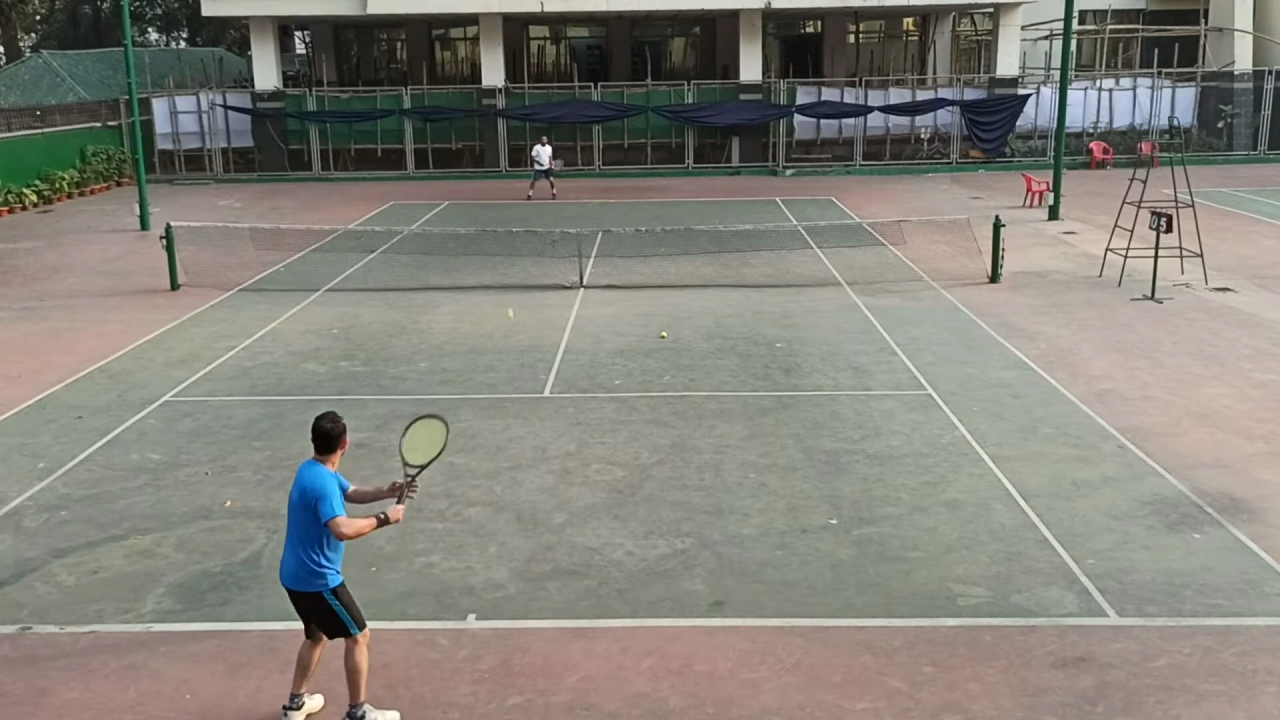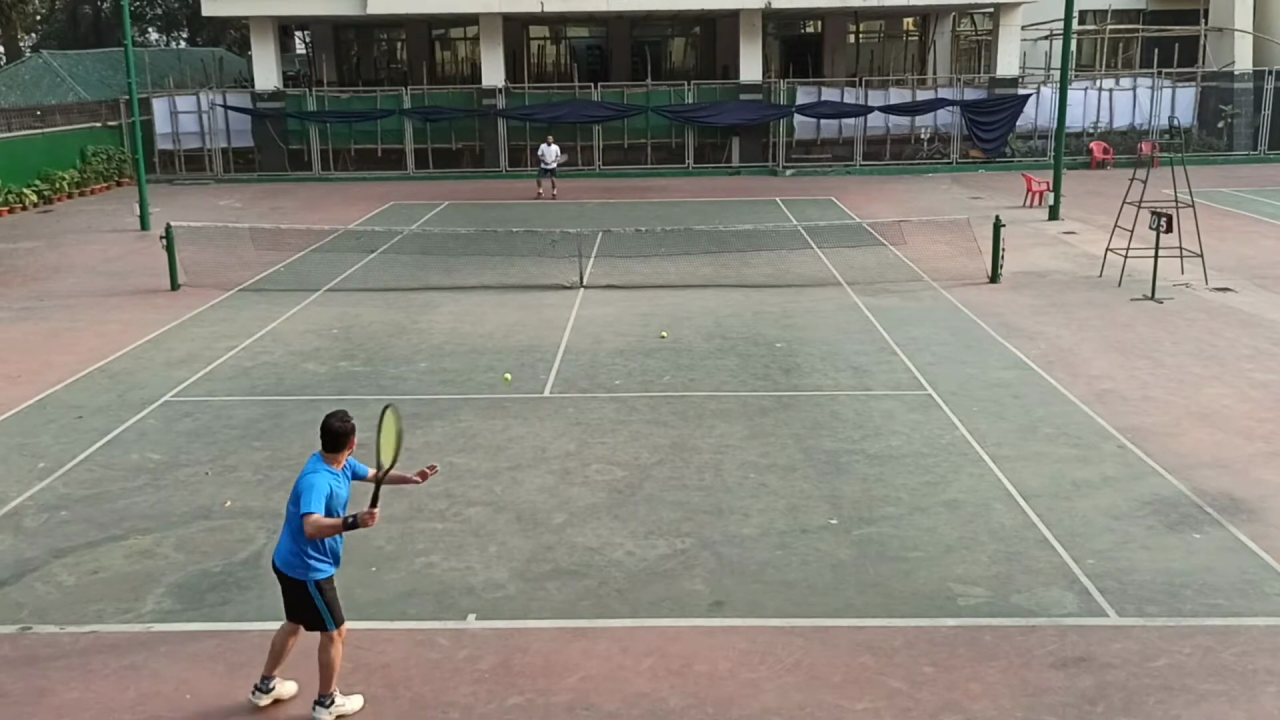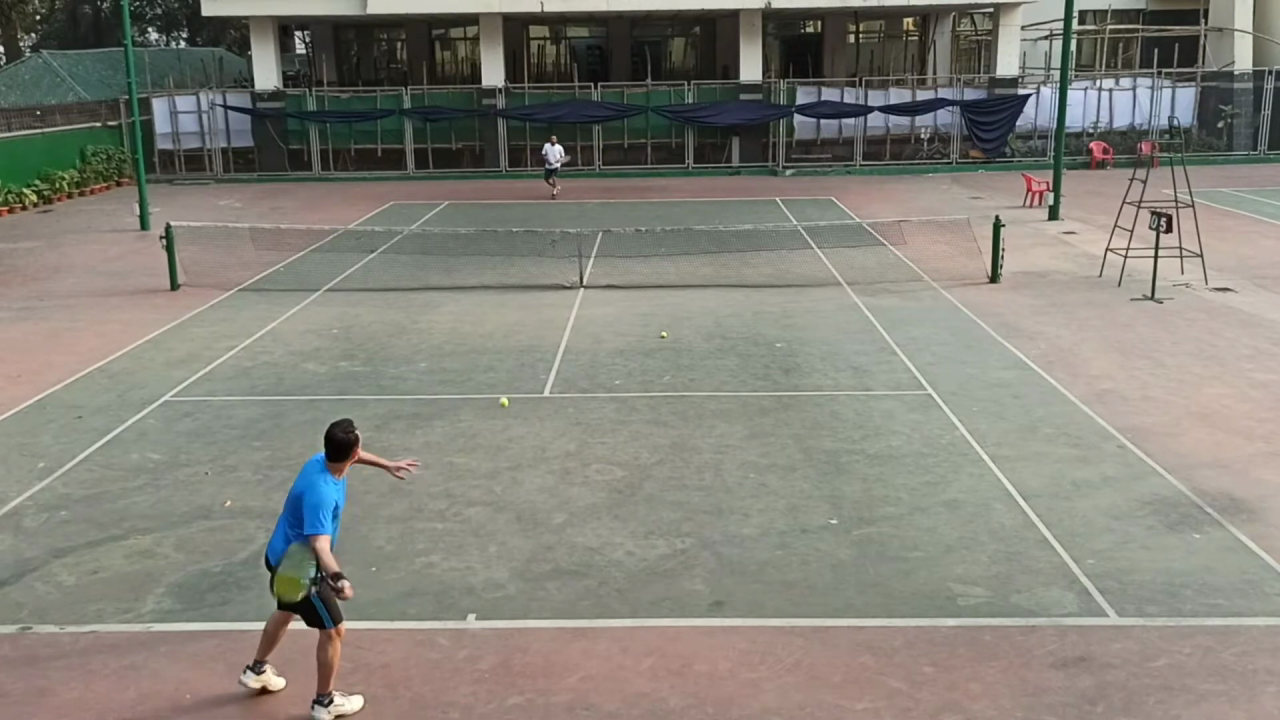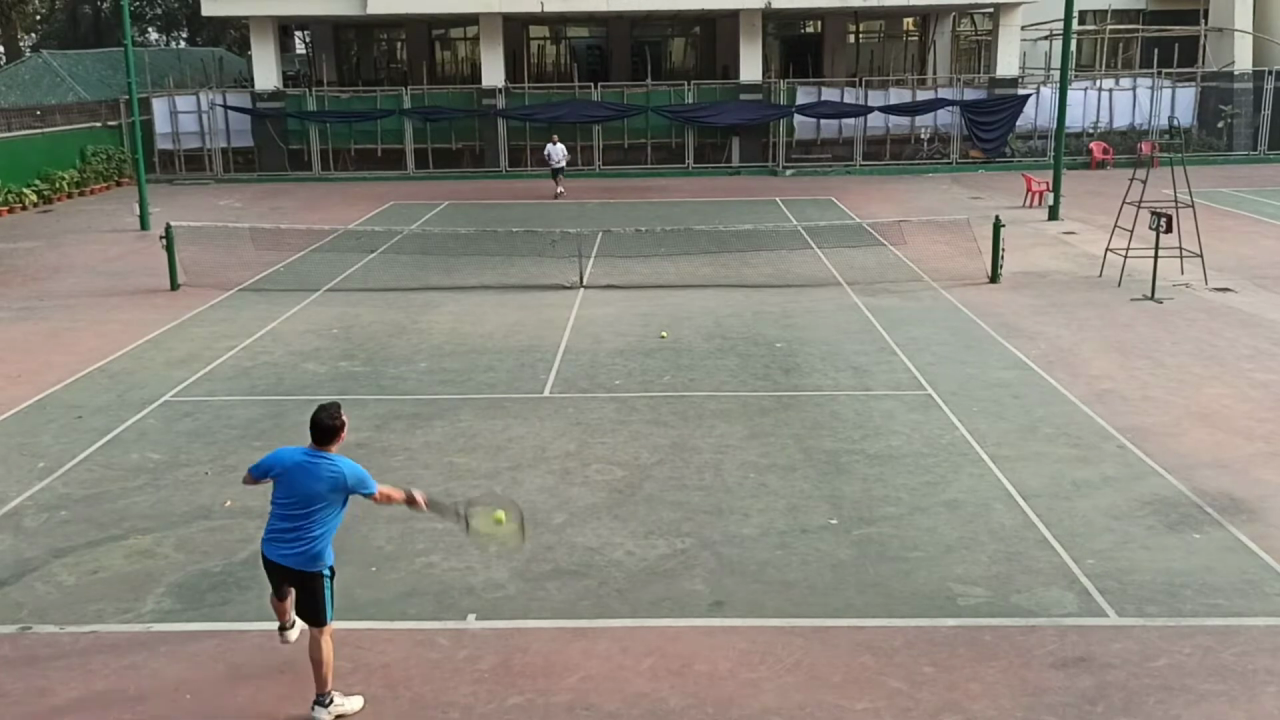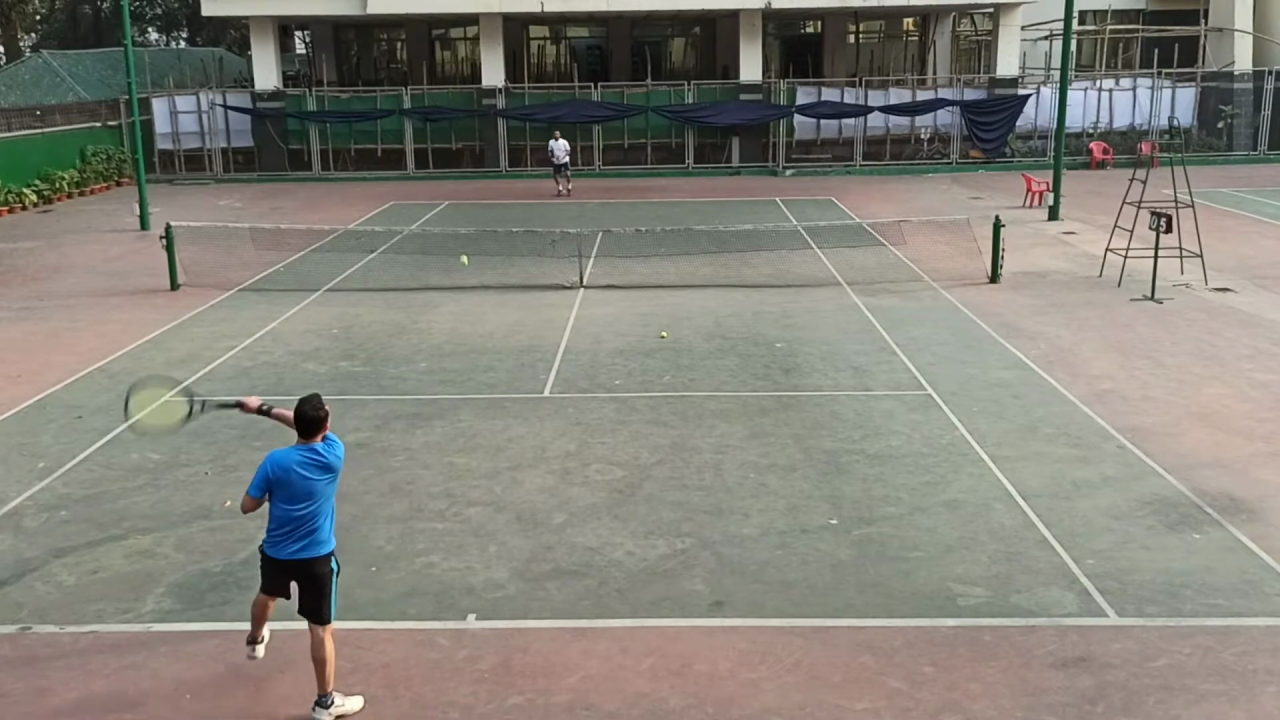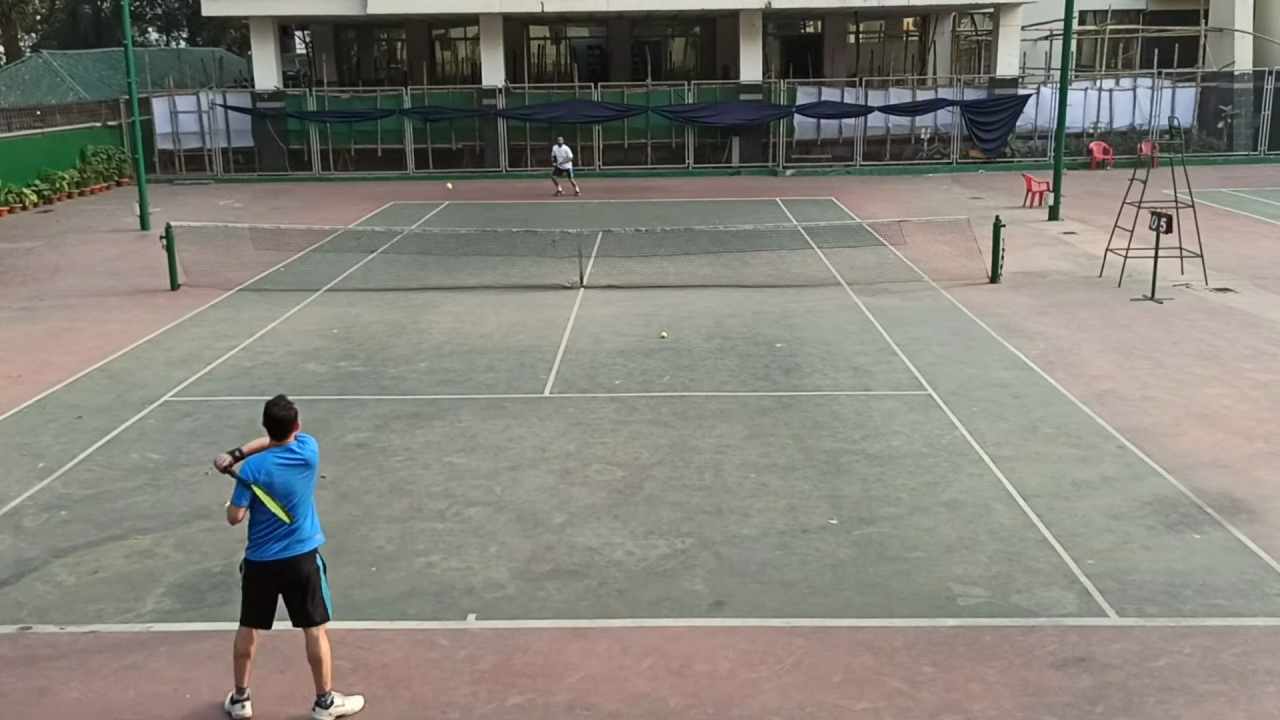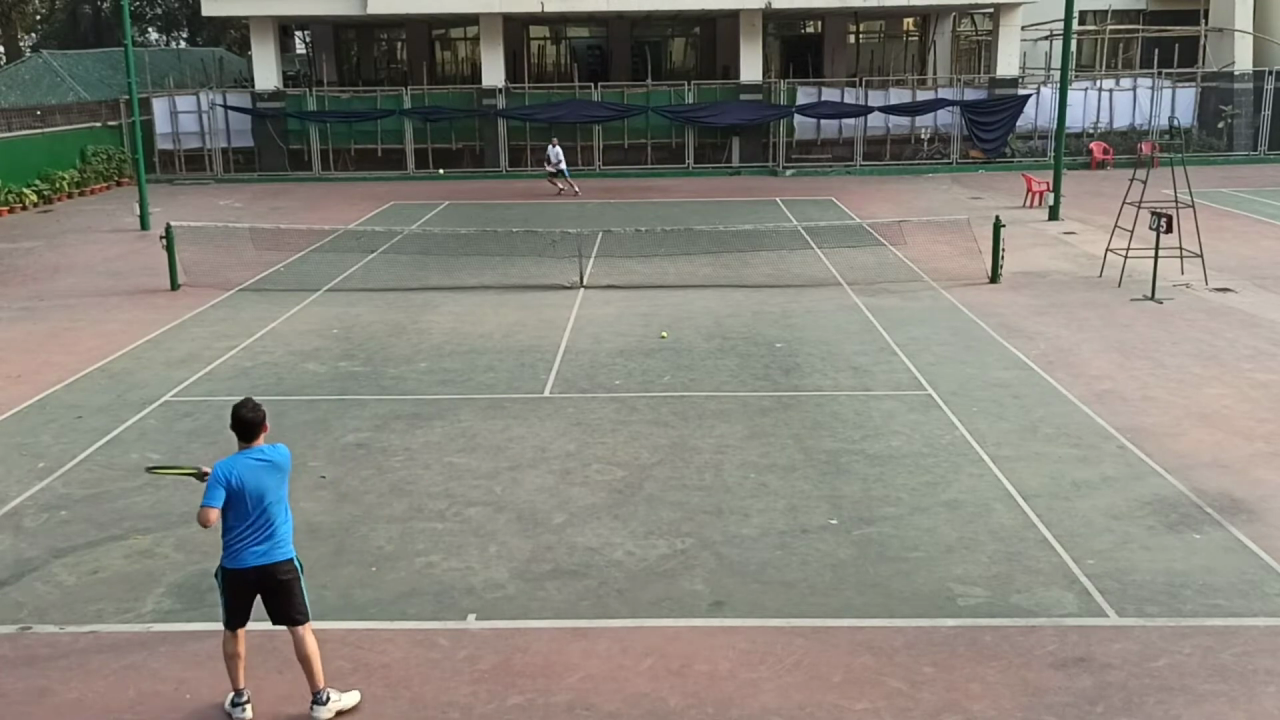
dt=0.2s
person 1, frame 1
left shoulder: (315, 469)
right shoulder: (321, 482)
left elbow: (351, 493)
right elbow: (343, 529)
left wrist: (389, 490)
right wrist: (385, 518)
left hip: (297, 575)
right hip: (317, 579)
left knee: (316, 635)
right knee: (358, 637)
person 1, frame 2
left shoulder: (343, 465)
right shoulder: (316, 480)
left elbow: (374, 475)
right elbow: (312, 527)
left wrist: (412, 477)
right wrist: (353, 522)
left hip: (290, 563)
right hip: (307, 569)
left knee: (294, 625)
right knee: (334, 632)
left ankle: (265, 687)
person 1, frame 3
left shoulder: (320, 461)
right shoulder: (322, 494)
left elbow: (353, 457)
right elbow: (320, 547)
left wrist: (388, 465)
right wrist: (338, 579)
left hip: (277, 558)
left knee: (285, 612)
right knee: (332, 632)
left ankle: (255, 670)
person 1, frame 4
left shoulder: (284, 457)
right shoulder: (347, 471)
left elbow: (248, 479)
right elbow: (381, 495)
right wrist: (409, 497)
left hip: (271, 552)
right hip: (310, 562)
left knee: (281, 593)
right knee: (320, 631)
left ankle: (286, 627)
person 1, frame 5
left shoulder: (274, 462)
right shoulder: (334, 453)
left elbow: (247, 506)
right elbow: (313, 429)
right wrist: (264, 409)
left hip: (276, 553)
right hip: (317, 557)
left knee: (266, 597)
right knee: (321, 629)
left ankle: (255, 641)
person 1, frame 6
left shoulder: (252, 469)
right shoulder: (309, 450)
left elbow: (235, 517)
right elbow: (270, 446)
right wrist: (237, 455)
left hip: (260, 561)
right hip: (302, 557)
left knee: (248, 628)
right knee: (315, 630)
person 1, frame 7
left shoulder: (224, 470)
right shoulder: (280, 455)
left elbow: (208, 520)
left hip: (237, 565)
right hip: (280, 560)
left knee: (233, 630)
right knee: (301, 629)
